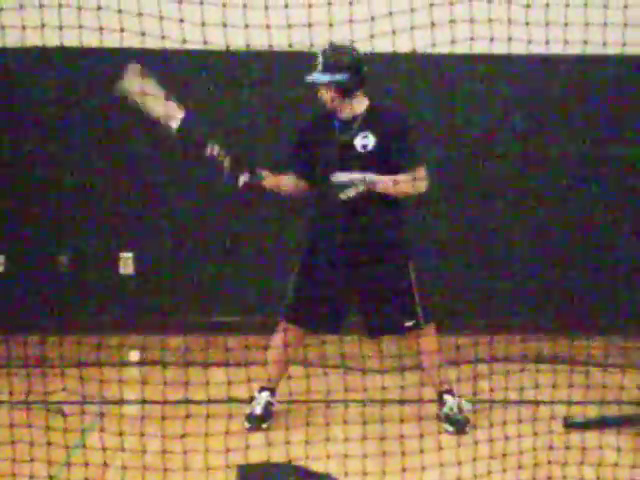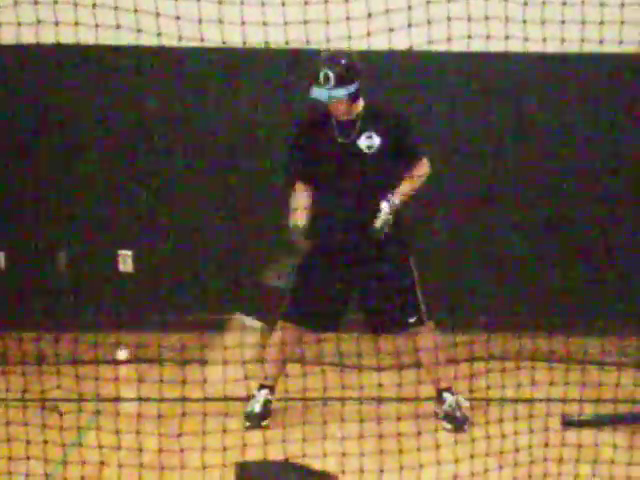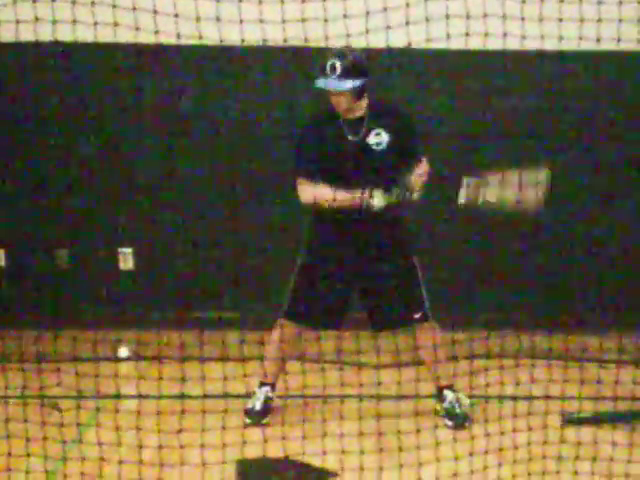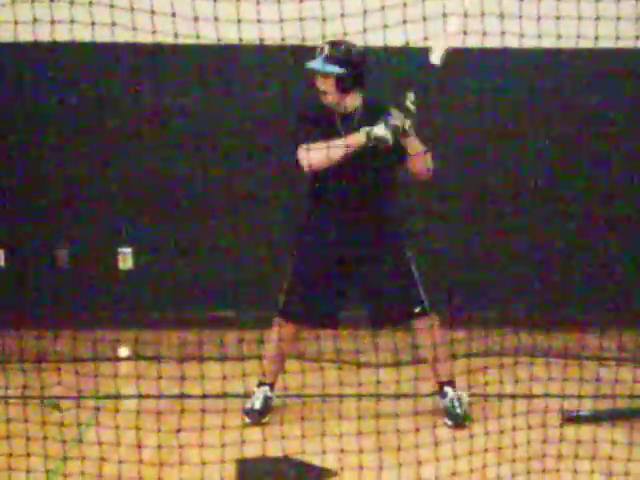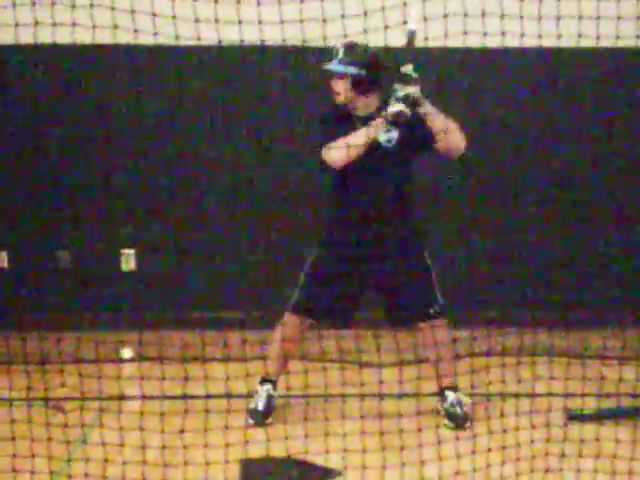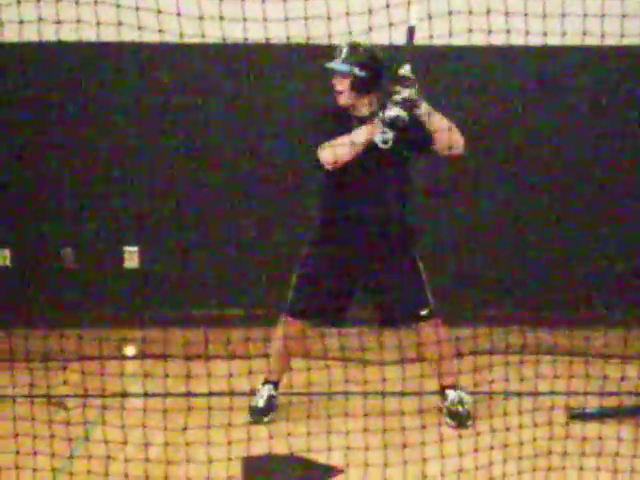
dt=0.3s
person 1, frame 1
left shoulder: (390, 122)
right shoulder: (316, 127)
left elbow: (418, 181)
right elbow: (303, 181)
left wrist: (368, 180)
right wrist: (264, 179)
left hip: (382, 245)
right hip: (328, 244)
left knee: (416, 323)
right knee: (294, 321)
left ankle: (448, 398)
right ankle: (266, 396)
person 1, frame 2
left shoulder: (389, 122)
right shoulder: (311, 129)
left elbow: (420, 168)
right elbow: (303, 185)
left wrist: (393, 202)
right wrist: (300, 220)
left hip: (382, 244)
right hip: (327, 244)
left knee: (416, 321)
right knee: (292, 320)
left ankle: (446, 396)
right ankle: (264, 393)
person 1, frame 3
left shoulder: (393, 119)
right shoulder: (317, 128)
left elbow: (419, 168)
right elbow: (307, 191)
left wrist: (410, 184)
right wrist: (361, 197)
left hip: (386, 241)
right hip: (330, 243)
left knee: (420, 317)
right knee: (293, 319)
left ankle: (447, 392)
right ankle: (265, 390)
person 1, frame 4
left shoulder: (384, 115)
right shoulder: (312, 118)
left elbow: (424, 171)
right elbow: (310, 160)
left wrist: (407, 134)
right wrist: (365, 135)
left hip: (378, 239)
right hip: (324, 240)
left knee: (420, 313)
right knee: (289, 318)
left ankle: (448, 390)
right ankle: (265, 390)
person 1, frame 5
left shoulder: (405, 117)
right shoulder: (333, 119)
left elbow: (456, 146)
right elbow: (336, 157)
left wrist: (421, 103)
right wrist: (382, 120)
left hip: (397, 240)
right hip: (343, 239)
left knee: (431, 316)
right knee: (298, 314)
left ankle: (449, 393)
right ankle: (268, 387)
person 1, frame 6
left shoulder: (403, 119)
right shoulder: (330, 119)
left elbow: (455, 146)
right elbow: (330, 157)
left wrist: (418, 105)
right wrist: (378, 123)
left hip: (388, 241)
right hip: (335, 240)
left knee: (426, 316)
right knee: (295, 316)
left ankle: (451, 391)
right ankle: (269, 388)
